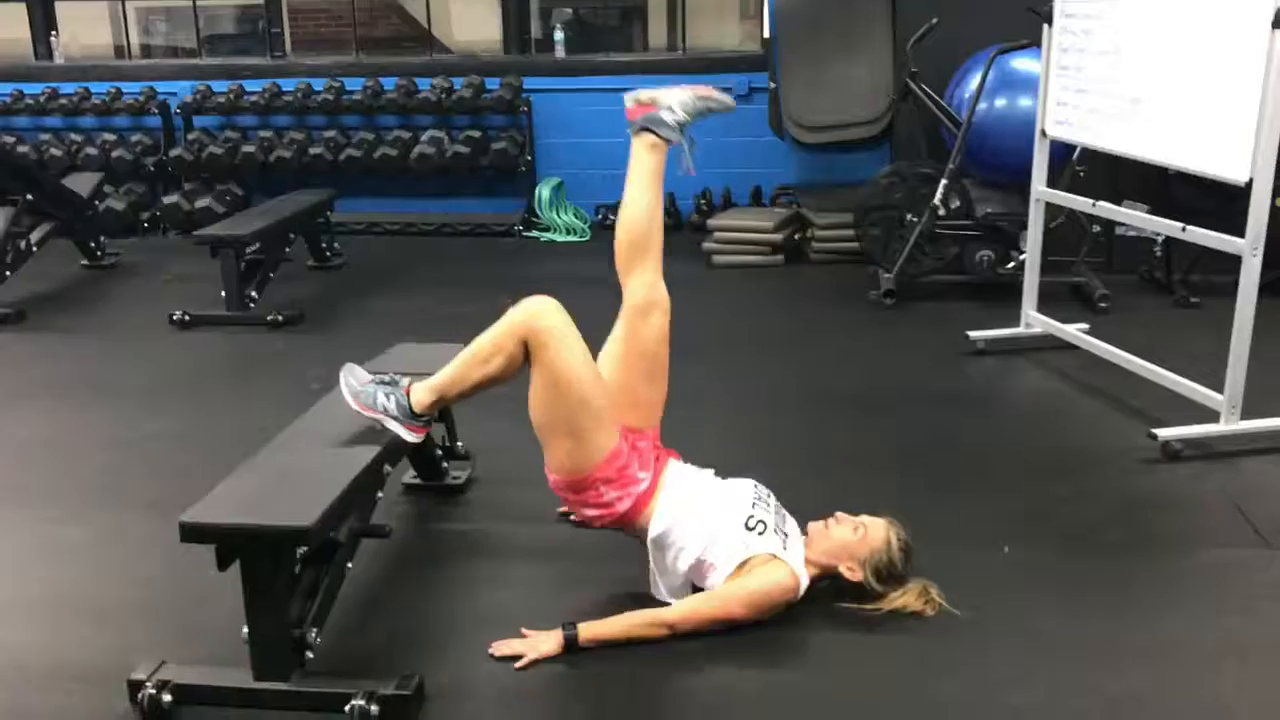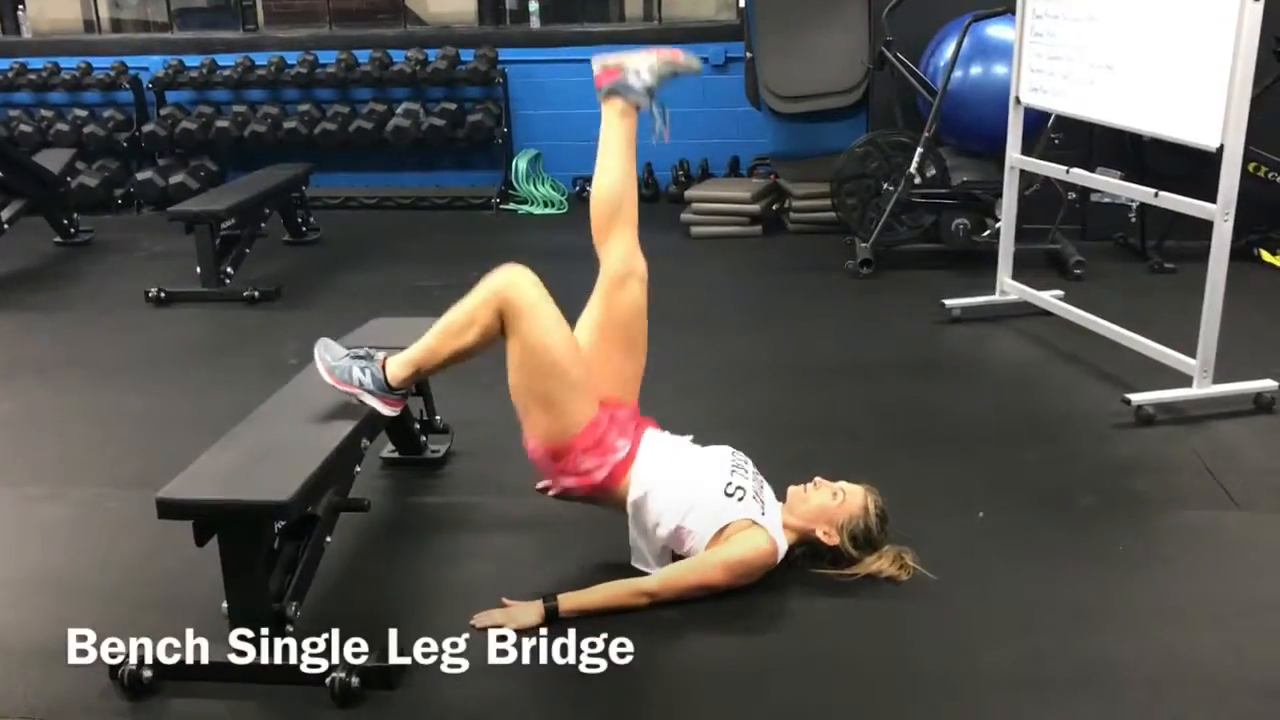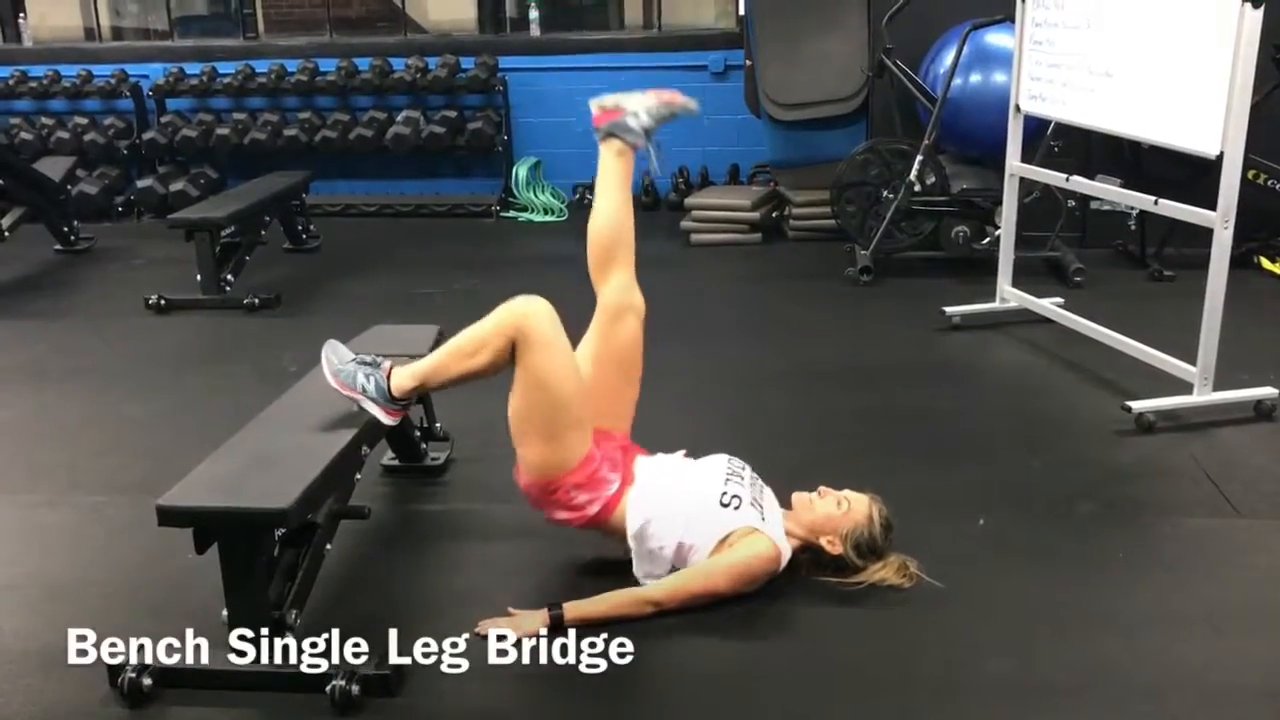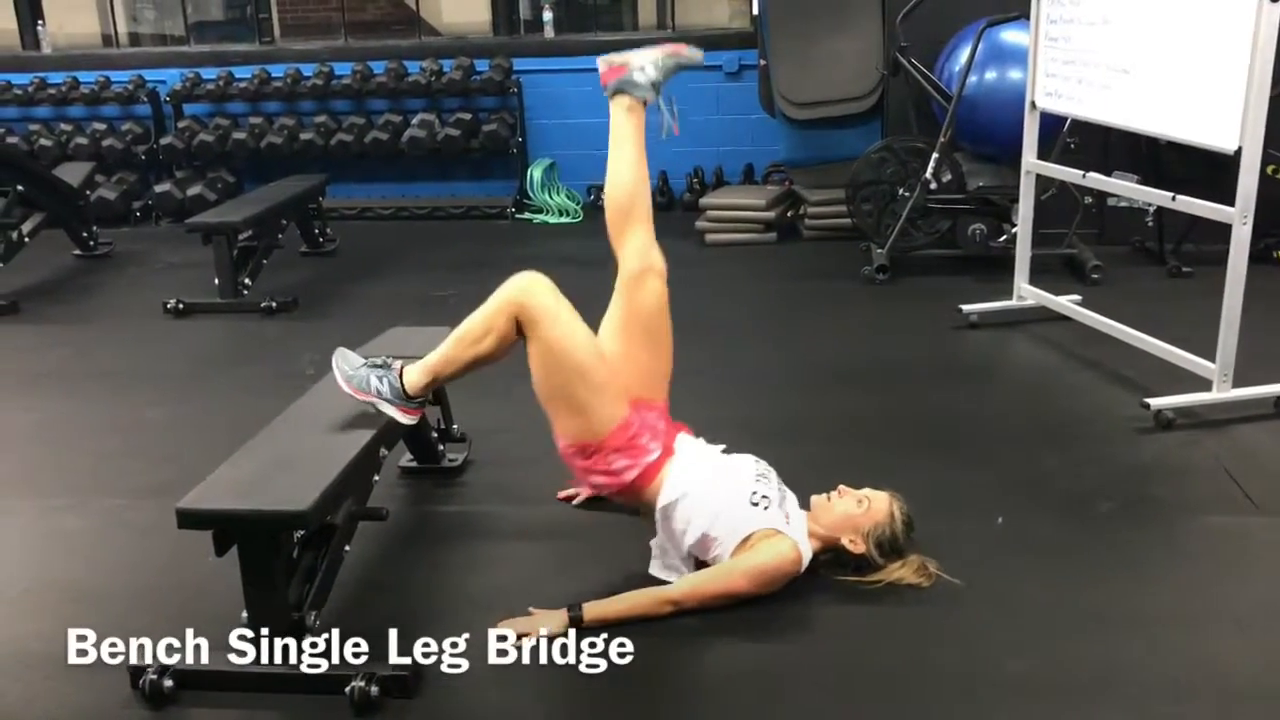
dt=1s
person 1, frame 1
left shoulder: (783, 581)
right shoulder: (783, 539)
left elbow: (671, 621)
left wrist: (566, 637)
left hip: (612, 479)
right hip: (637, 462)
left knee: (539, 316)
left ankle: (415, 405)
person 1, frame 2
left shoulder: (761, 547)
right shoulder: (759, 506)
left elbow: (649, 590)
left wrist: (546, 609)
left hip: (592, 453)
right hip: (614, 439)
left knee: (513, 283)
left ankle: (388, 380)
person 1, frame 3
left shoulder: (764, 553)
right shoulder: (763, 511)
left elbow: (656, 598)
left wrist: (551, 616)
left hip: (585, 485)
right hip: (613, 466)
left knee: (530, 315)
left ankle: (394, 389)
person 1, frame 4
left shoulder: (785, 555)
right shoulder: (782, 512)
left elbow: (674, 597)
left wrist: (572, 618)
left hip: (621, 450)
right hip: (645, 437)
left knee: (529, 291)
right knee: (642, 266)
left ankle: (407, 387)
